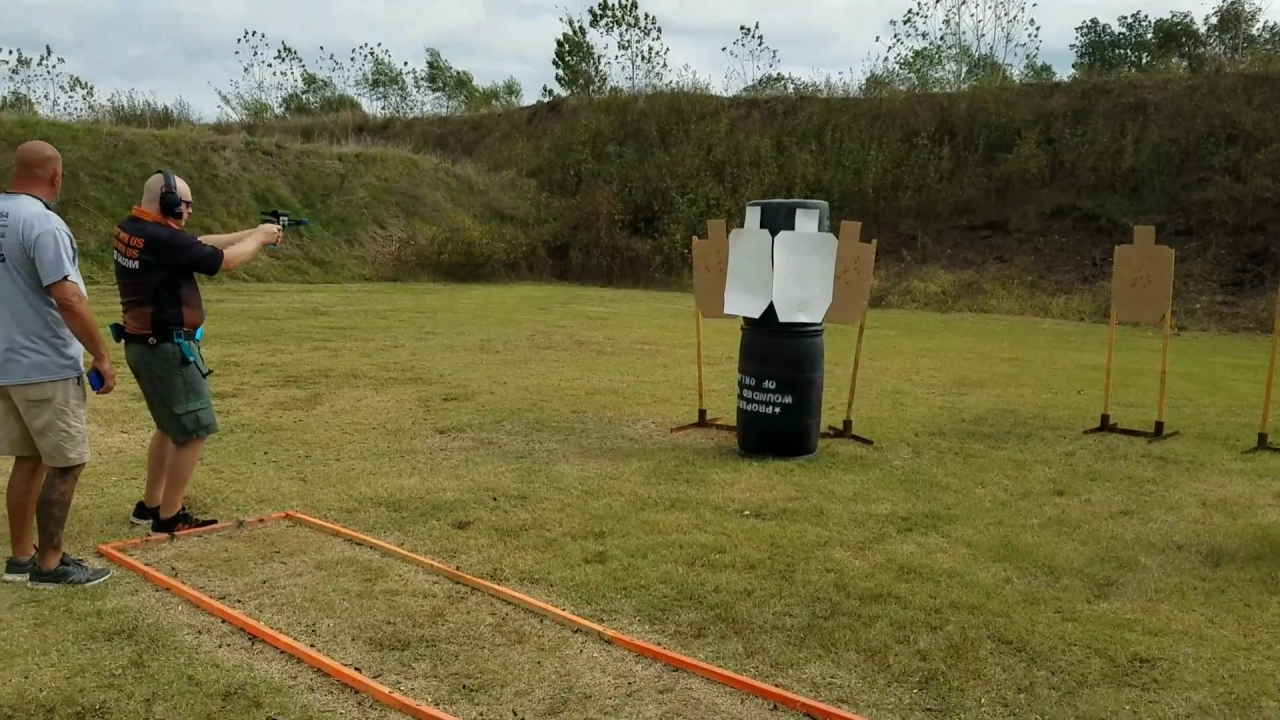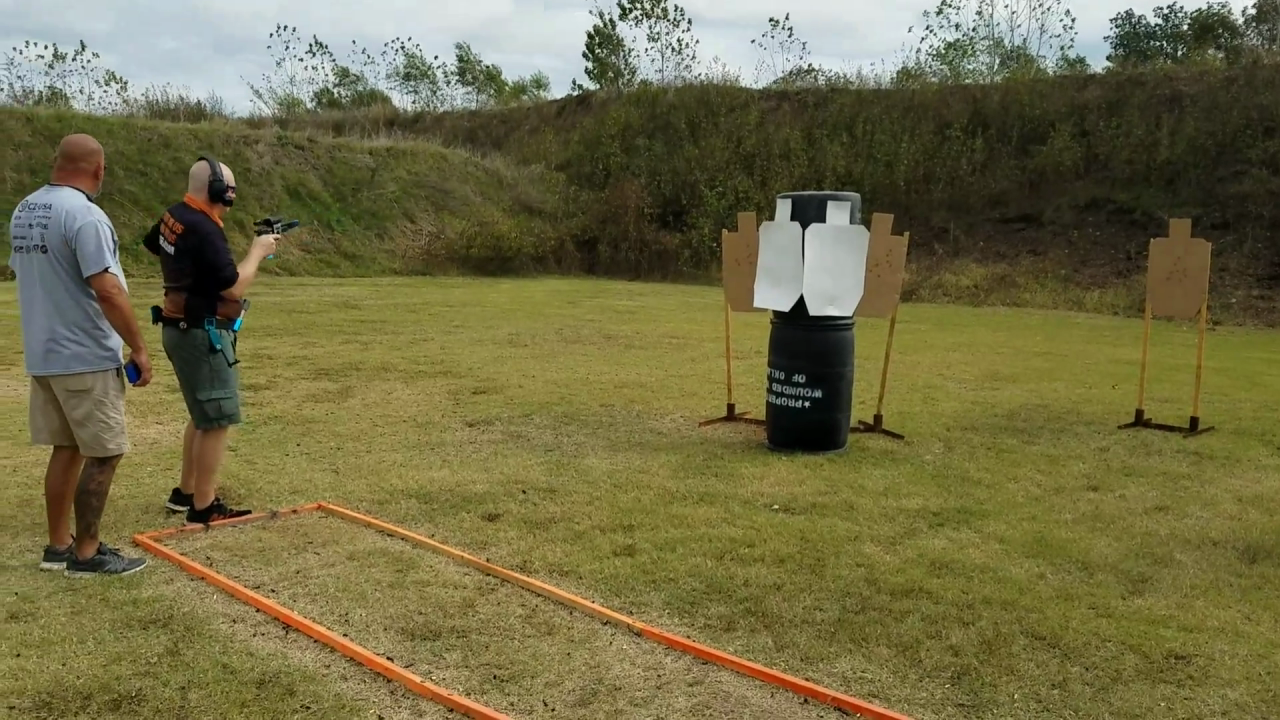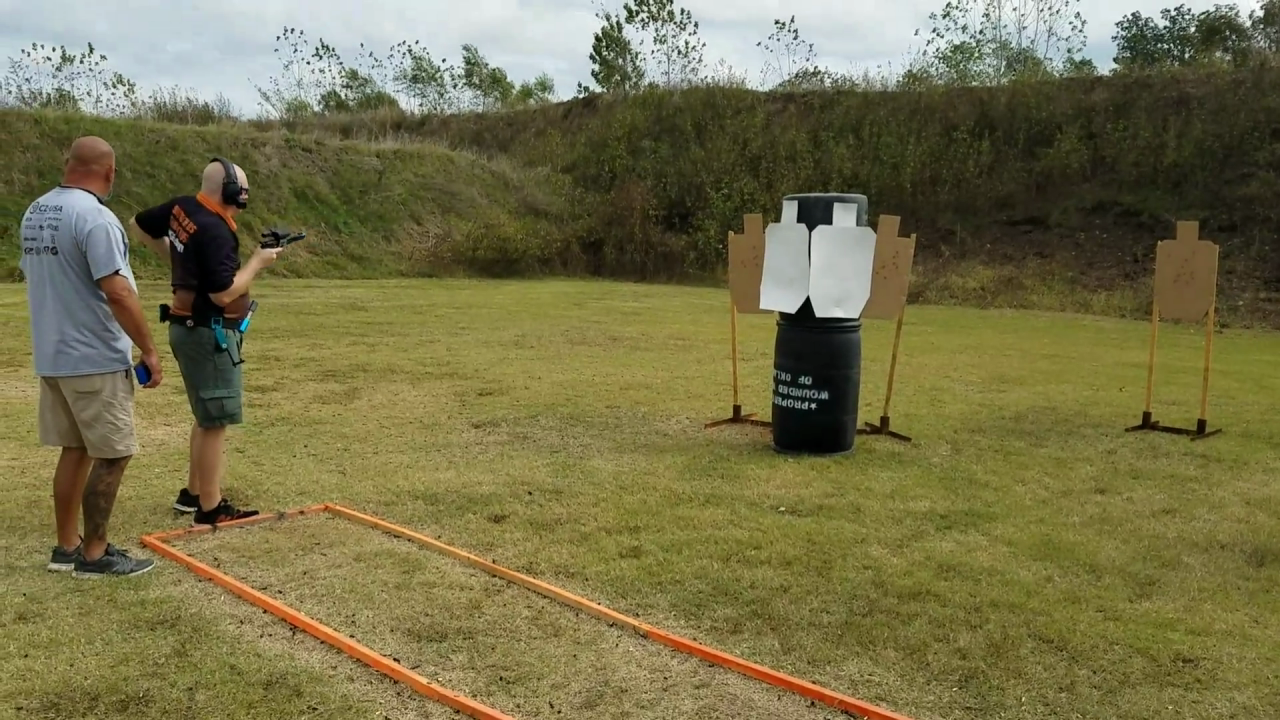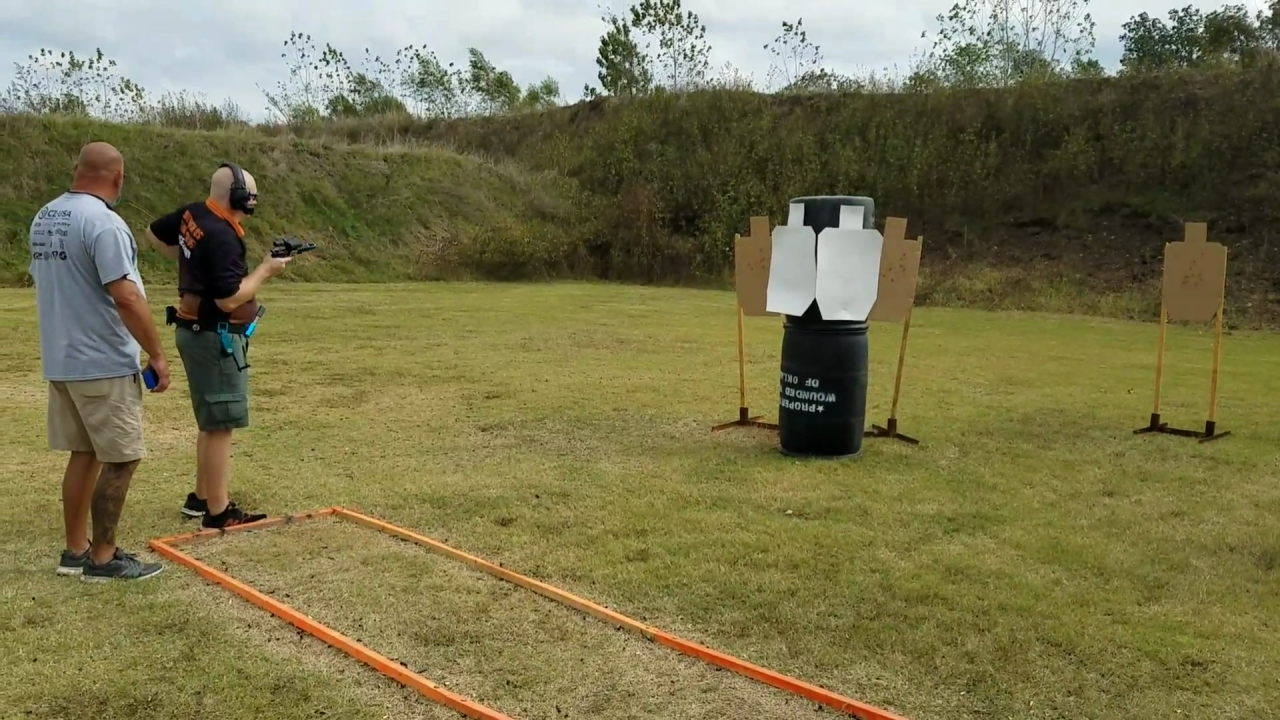
dt=0.3s
person 1, frame 1
right shoulder: (42, 223)
right elbow: (68, 300)
right wrist: (101, 355)
right hip: (46, 368)
right knee: (65, 463)
right ankle: (49, 563)
person 1, frame 2
left shoulder: (24, 211)
right shoulder: (84, 215)
left elbow: (24, 275)
right elbow: (107, 292)
right wrist: (138, 349)
left hip: (43, 356)
right hip: (86, 359)
left knee: (66, 449)
right knee: (103, 453)
left ankle: (59, 544)
right ankle: (86, 552)
person 1, frame 3
left shoulder: (36, 213)
right shoulder: (95, 217)
right elbow: (118, 293)
right wrist: (149, 350)
left hip: (53, 357)
right hip: (95, 360)
left knee: (75, 450)
right knee: (112, 455)
left ankle: (67, 546)
right ankle: (94, 554)
person 1, frame 4
left shoulder: (44, 218)
right shoulder: (103, 222)
right elbow: (126, 298)
right wrist: (156, 355)
left hip: (62, 361)
right hip: (103, 364)
left knee: (84, 454)
right knee: (120, 459)
left ankle: (76, 550)
right ankle: (103, 558)
person 2, frame 1
left shoulder: (130, 228)
right shoulder: (161, 239)
left elbow: (200, 245)
right elbow: (223, 261)
left wrist: (249, 233)
right wrist: (259, 239)
left hip: (144, 344)
right hip: (168, 347)
left knee: (171, 427)
right knee: (194, 431)
left ankle: (150, 505)
right ankle: (169, 516)
person 2, frame 2
left shoulder: (176, 215)
right shoulder: (202, 228)
left elbow: (156, 246)
right elbow: (233, 287)
right wrist: (257, 251)
left hip: (183, 329)
right hip: (202, 334)
left knee: (203, 416)
right knee: (218, 420)
left ankle: (186, 491)
right ankle: (204, 506)
person 2, frame 3
left shoulder: (183, 208)
right shoulder: (215, 232)
left elbow: (139, 226)
right elbow: (223, 294)
right wrist: (257, 262)
left hip: (189, 327)
right hip: (208, 333)
left knee: (207, 417)
right knee: (216, 420)
left ankle: (193, 492)
right ankle: (210, 507)
person 2, frame 4
left shoulder: (193, 214)
right shoulder: (221, 238)
left elbow: (155, 234)
right elbow: (229, 300)
right wrist: (265, 270)
left hip: (198, 332)
right hip: (214, 337)
left knee: (213, 422)
right knee: (220, 425)
left ankle: (201, 497)
right ankle: (218, 511)
